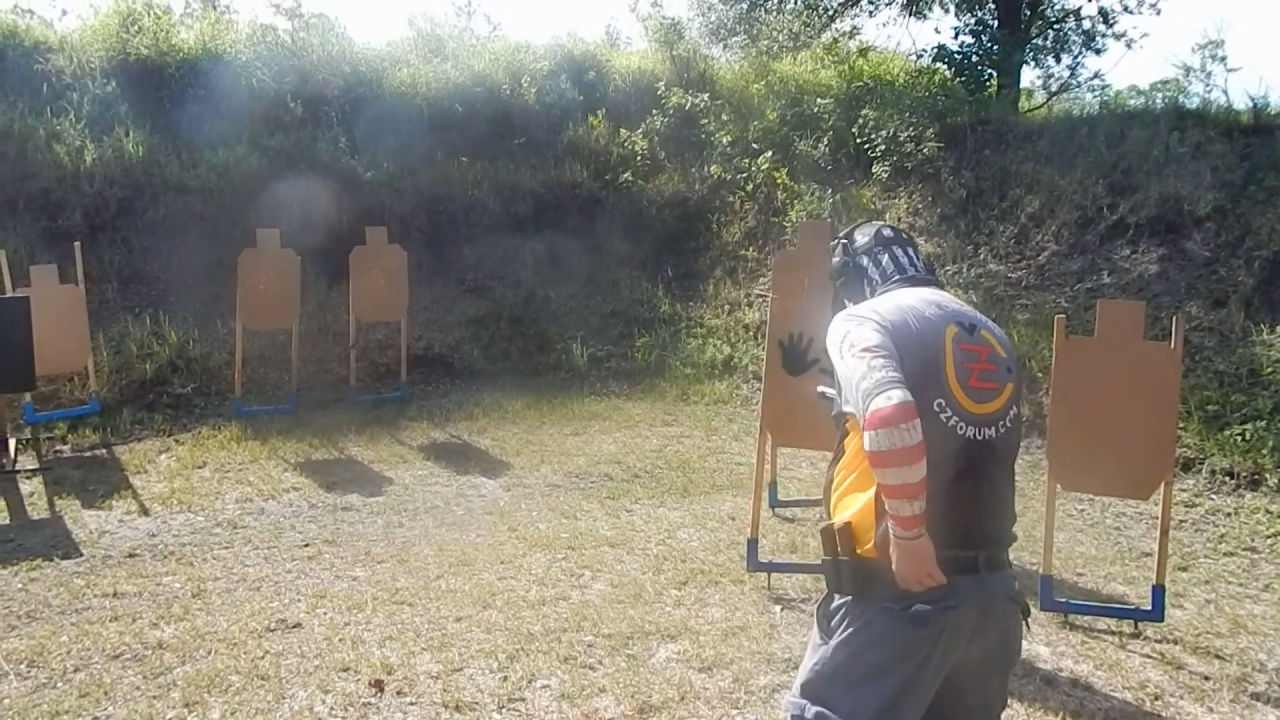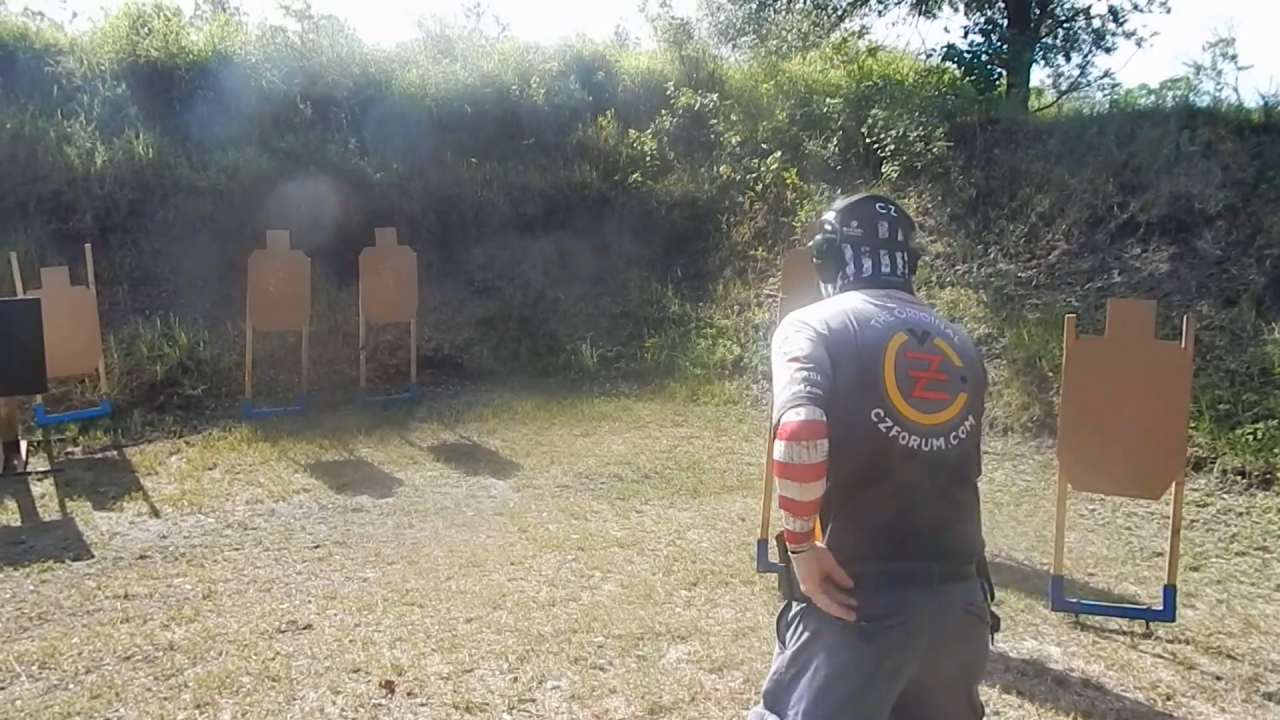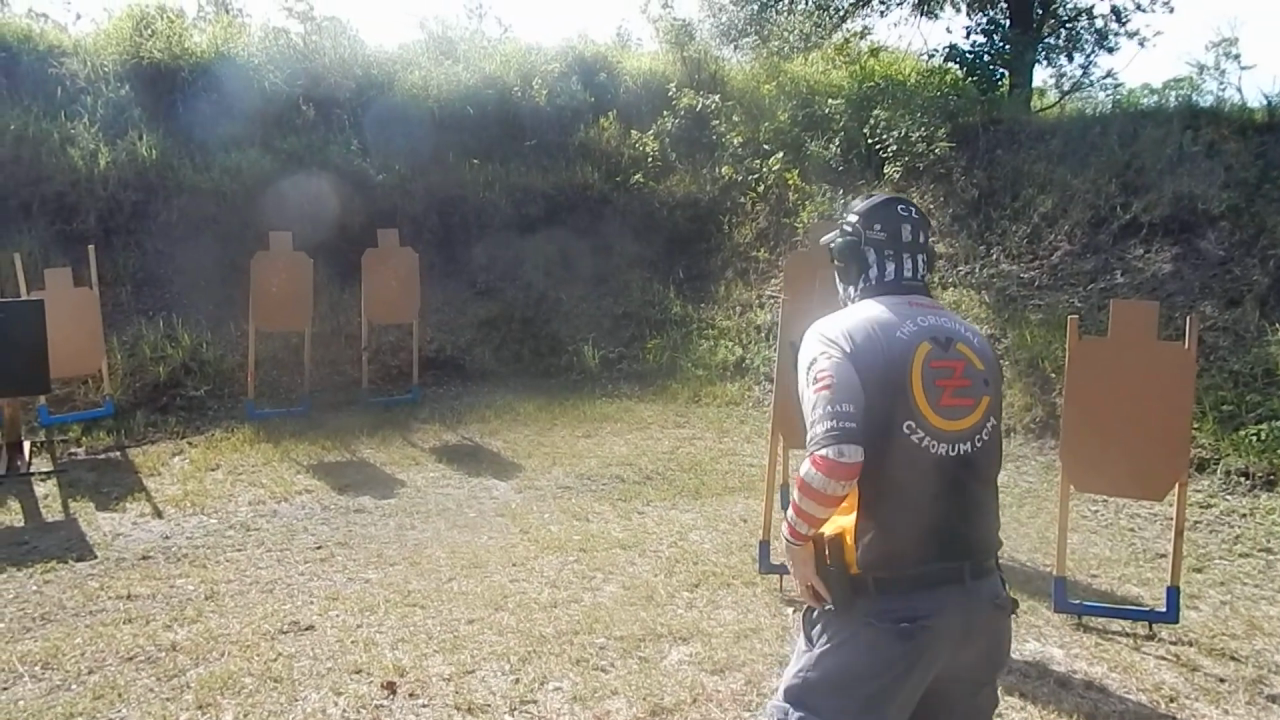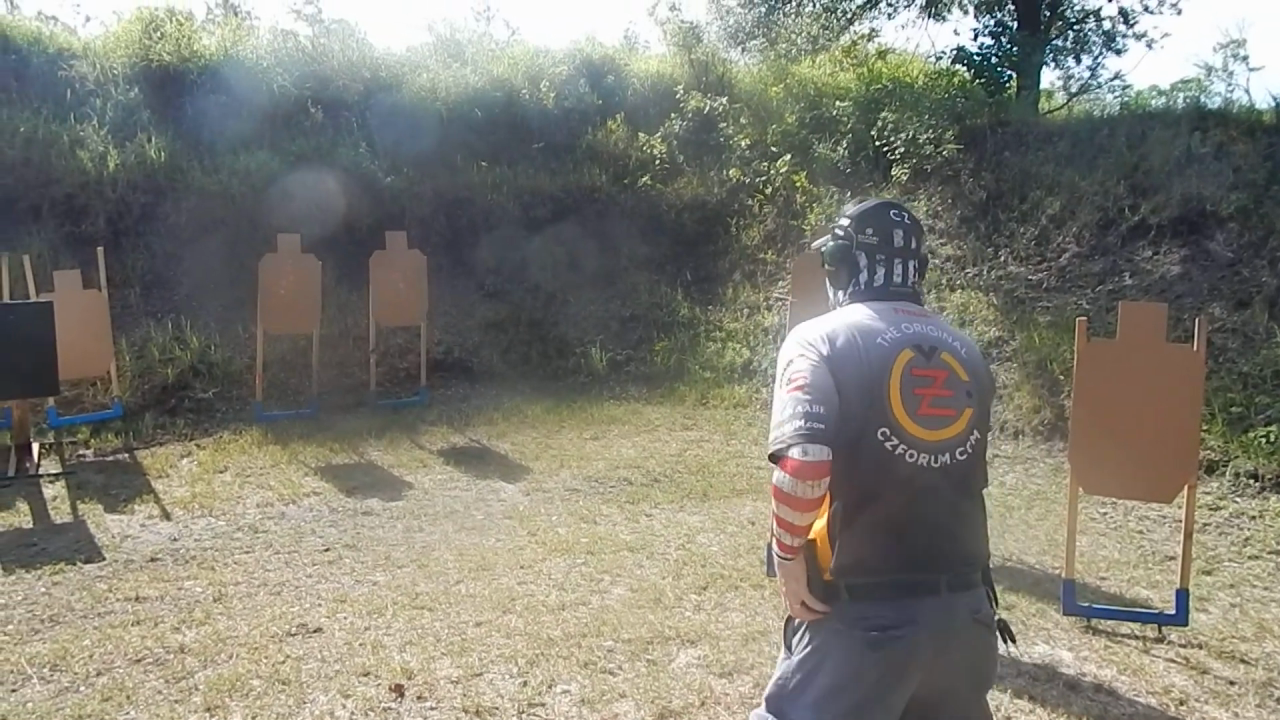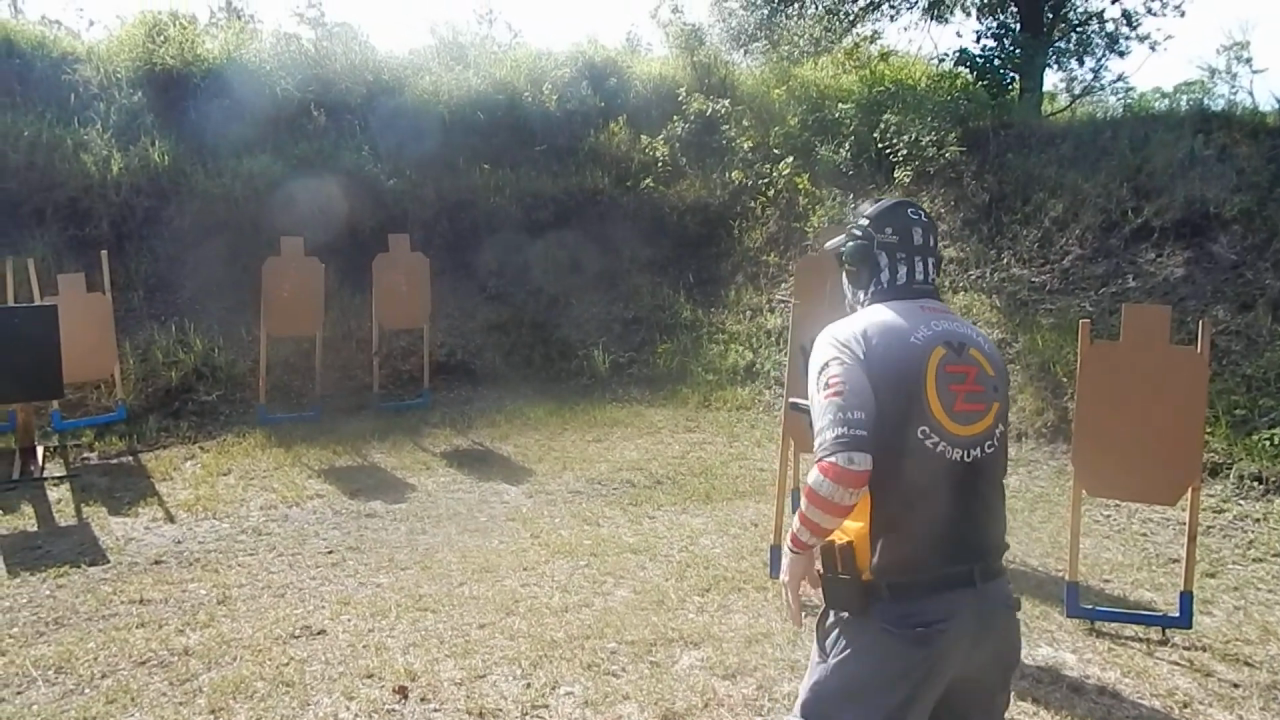
dt=0.4s
person 1, frame 1
left shoulder: (864, 320)
right shoulder: (992, 335)
left elbow: (891, 419)
right elbow: (971, 442)
left wrist: (907, 535)
left hip: (895, 587)
right hip: (990, 587)
person 1, frame 2
left shoulder: (813, 326)
right shoulder: (961, 343)
left elbow: (800, 435)
right elbow: (952, 458)
left wrist: (804, 547)
left hip: (855, 599)
right hip: (957, 595)
person 1, frame 3
left shoulder: (839, 335)
right shoulder: (976, 343)
left elbow: (835, 464)
right elbow: (975, 459)
left wrist: (797, 535)
left hip: (883, 607)
right hip: (977, 595)
person 1, frame 4
left shoulder: (820, 340)
right shoulder: (968, 352)
left elbow: (803, 465)
right elbow: (966, 470)
left wrist: (787, 553)
left hip: (864, 614)
right hip: (962, 606)
person 1, frame 5
left shoulder: (851, 339)
right shoulder: (983, 347)
left elbow: (844, 471)
right elbow: (975, 462)
left wrist: (800, 546)
left hip: (894, 612)
right hip: (986, 600)
